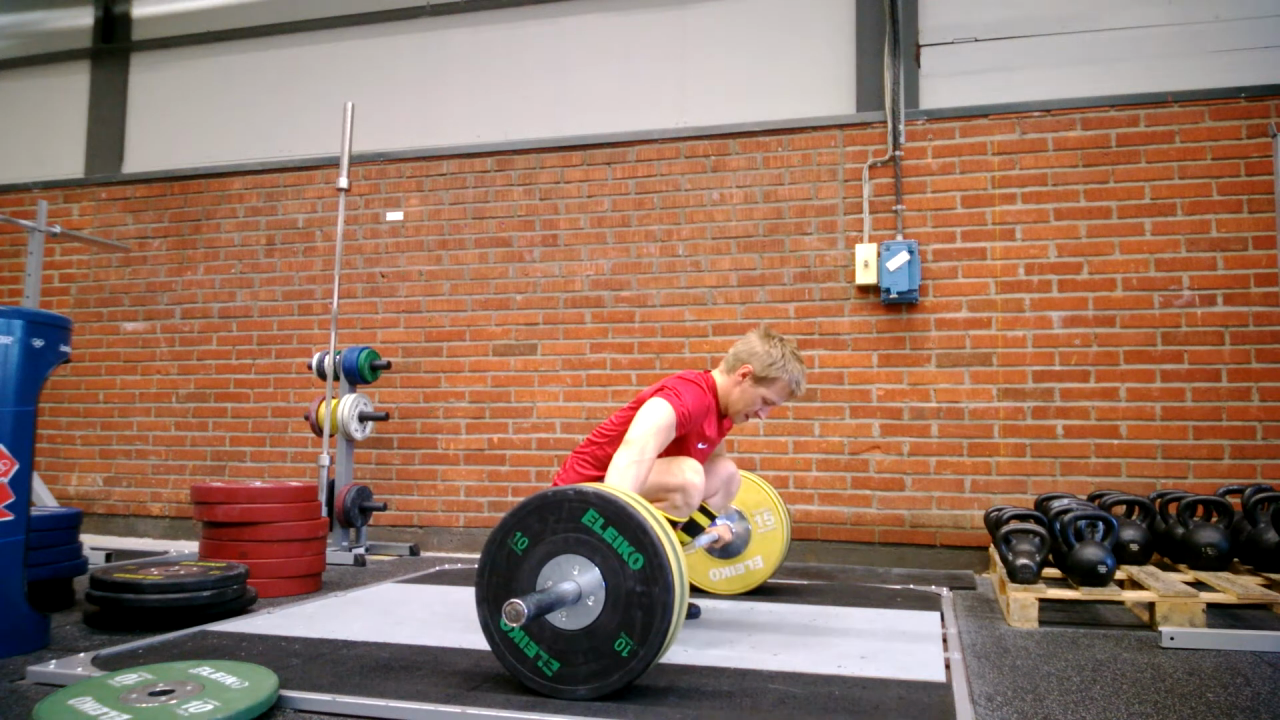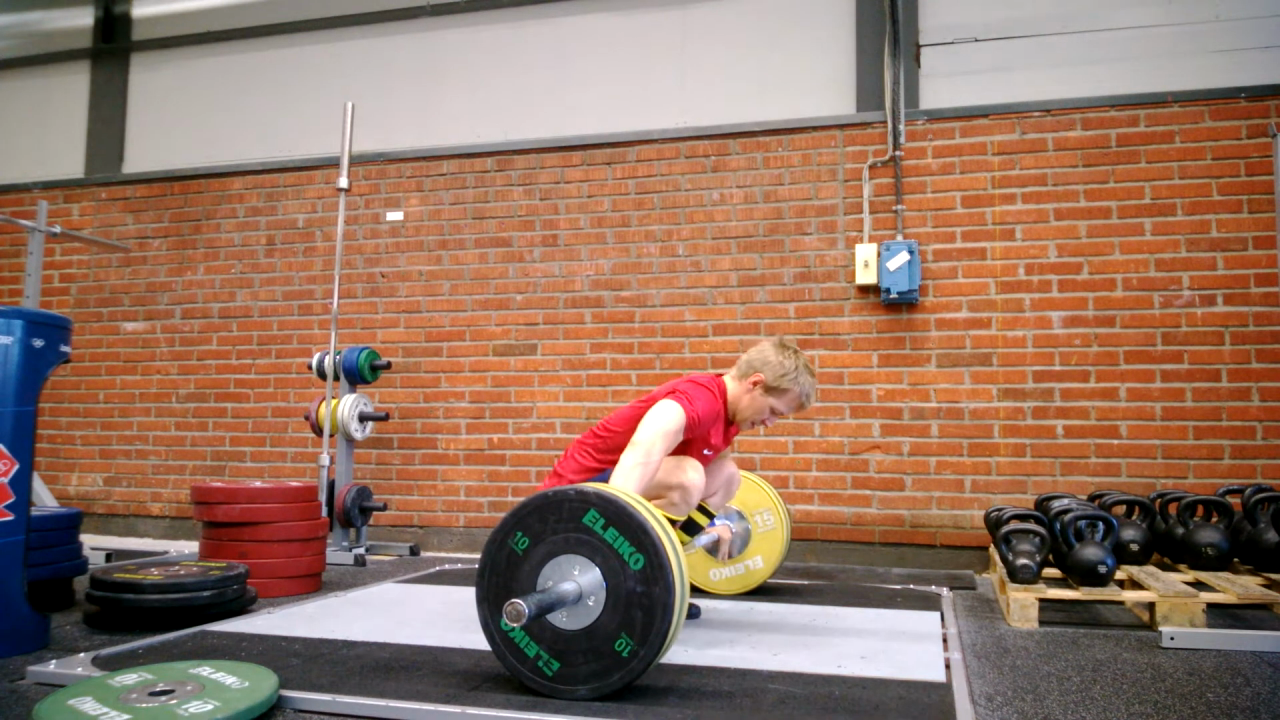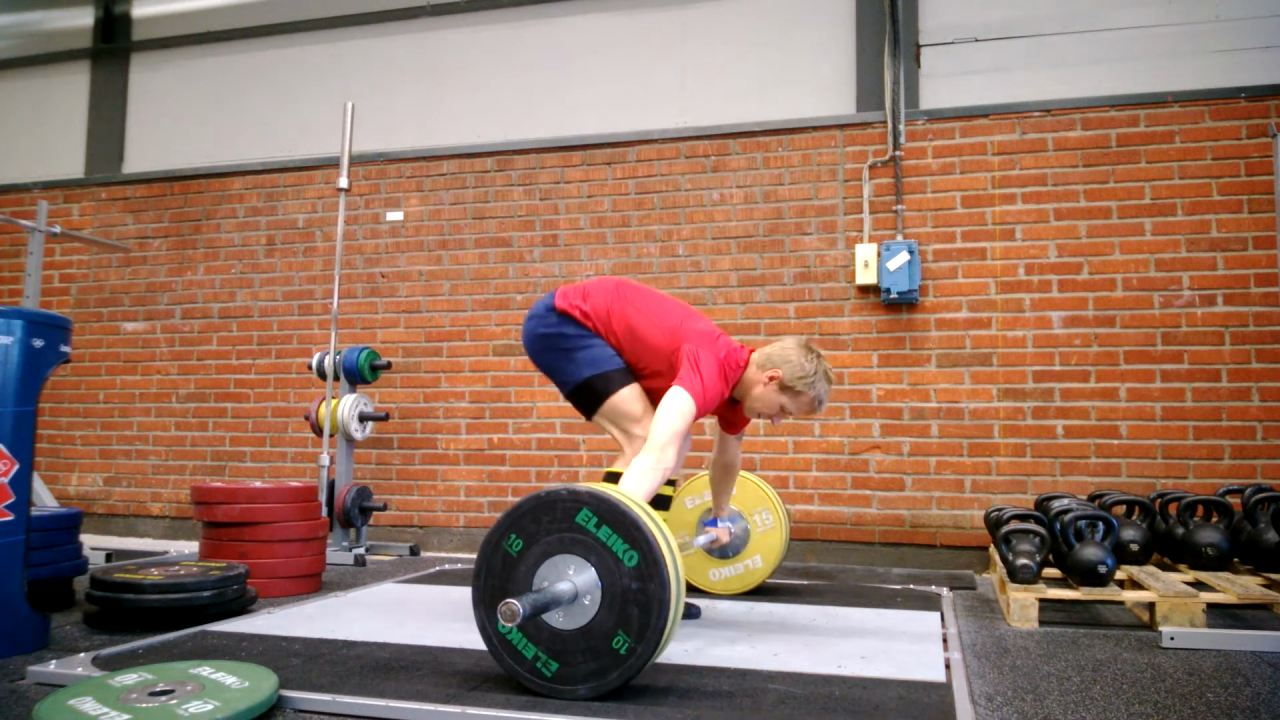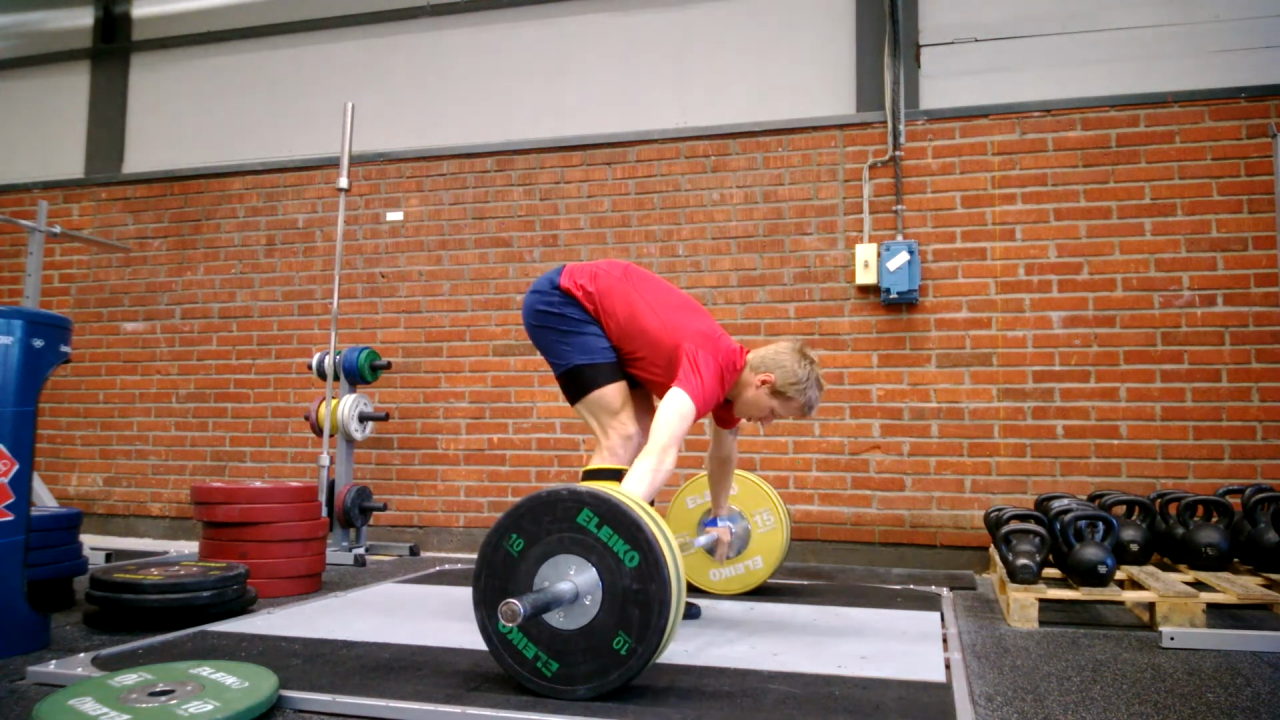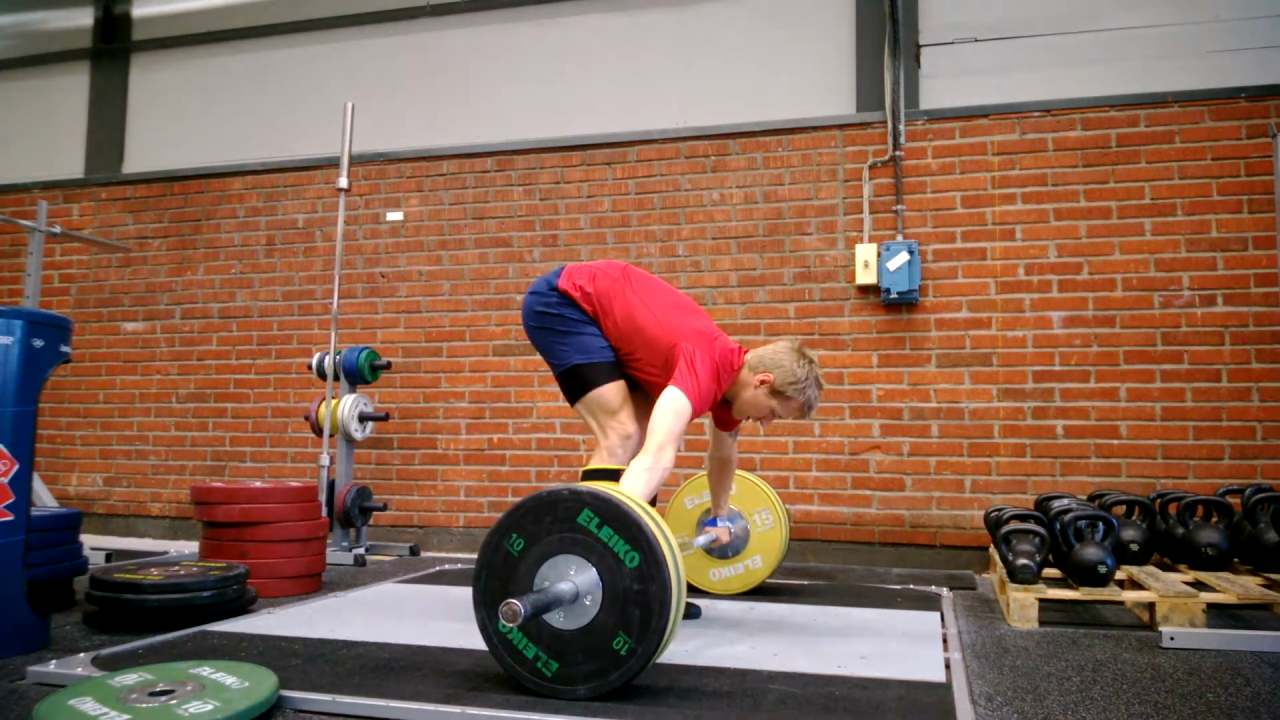
dt=0.5s
person 1, frame 1
left shoulder: (721, 403)
right shoulder: (686, 397)
left elbow: (712, 454)
right elbow: (633, 455)
left wrist: (711, 520)
left knee: (726, 475)
right knee: (686, 477)
person 1, frame 2
left shoulder: (728, 406)
right shoulder: (697, 400)
left elbow: (713, 455)
right elbow: (639, 458)
left wrist: (711, 520)
left knee: (726, 475)
right knee: (686, 478)
person 1, frame 3
left shoulder: (742, 382)
right shoulder: (711, 373)
left elbow: (727, 458)
right elbow: (657, 454)
left wrist: (719, 518)
left hip: (594, 325)
right hip: (562, 320)
left knee: (677, 442)
right knee: (645, 438)
person 1, frame 4
left shoulder: (735, 376)
right shoulder: (709, 374)
left elbow: (723, 452)
right elbow: (660, 456)
left wrist: (719, 517)
left hip: (593, 304)
right hip: (563, 299)
left knee: (643, 434)
right knee: (622, 436)
person 1, frame 5
left shoulder: (734, 376)
right shoulder: (706, 373)
left elbow: (723, 454)
right elbow: (657, 458)
left wrist: (719, 517)
left hip: (600, 308)
right hip: (562, 301)
left knee: (643, 436)
right knee: (622, 436)
